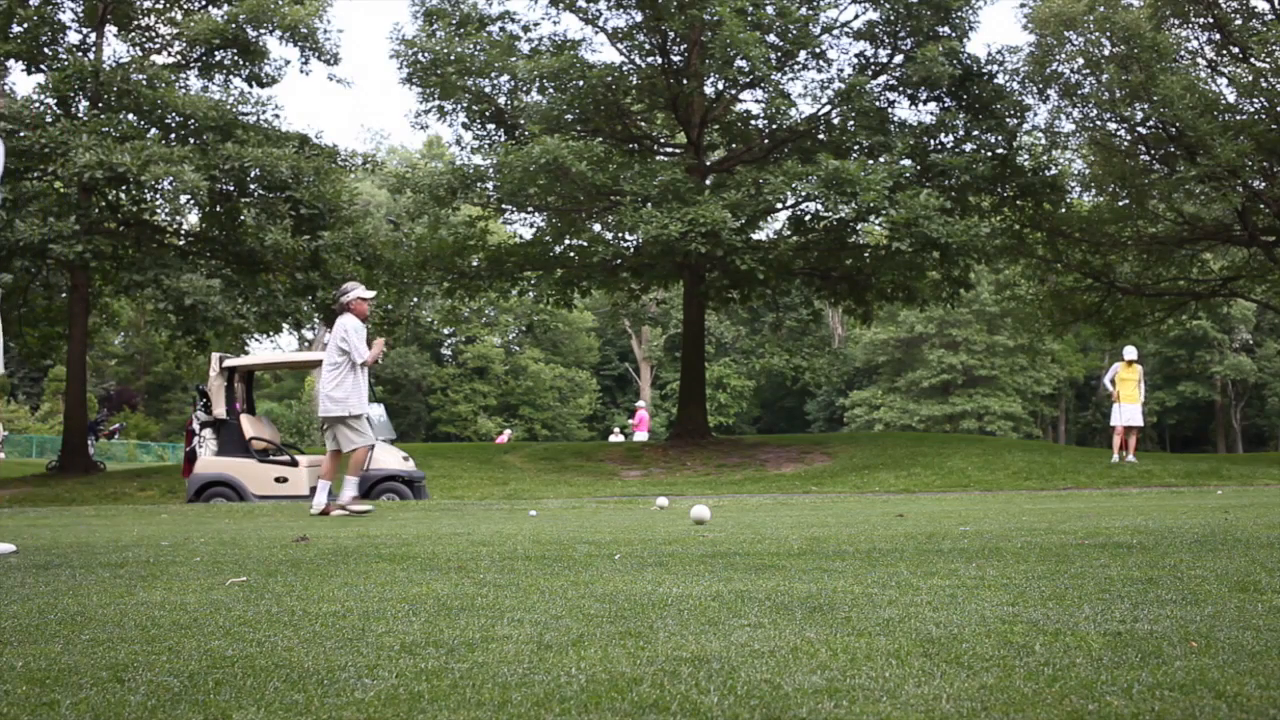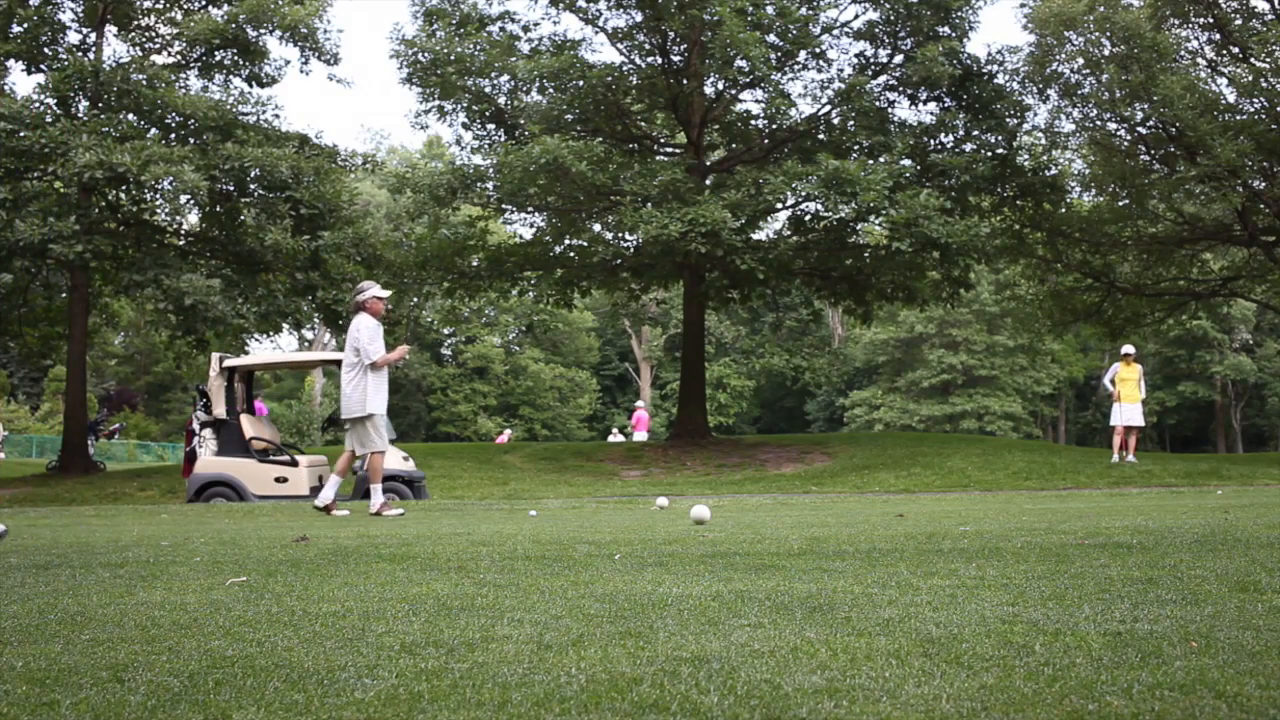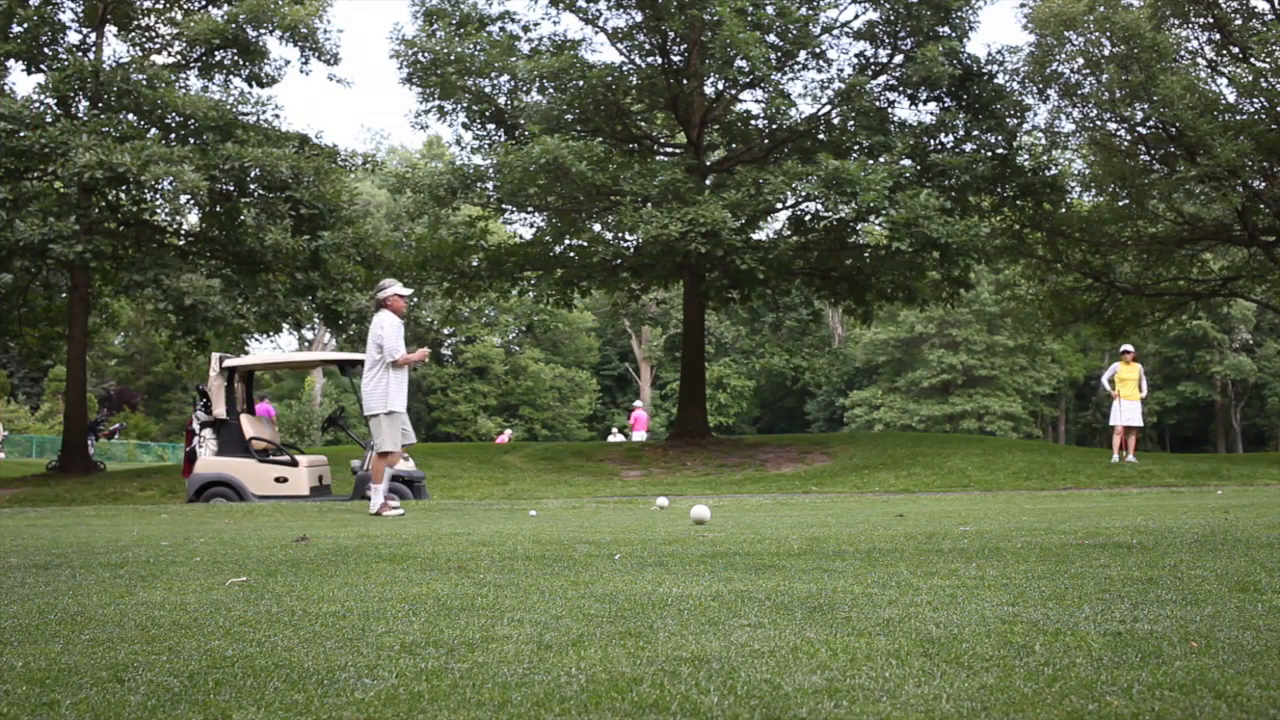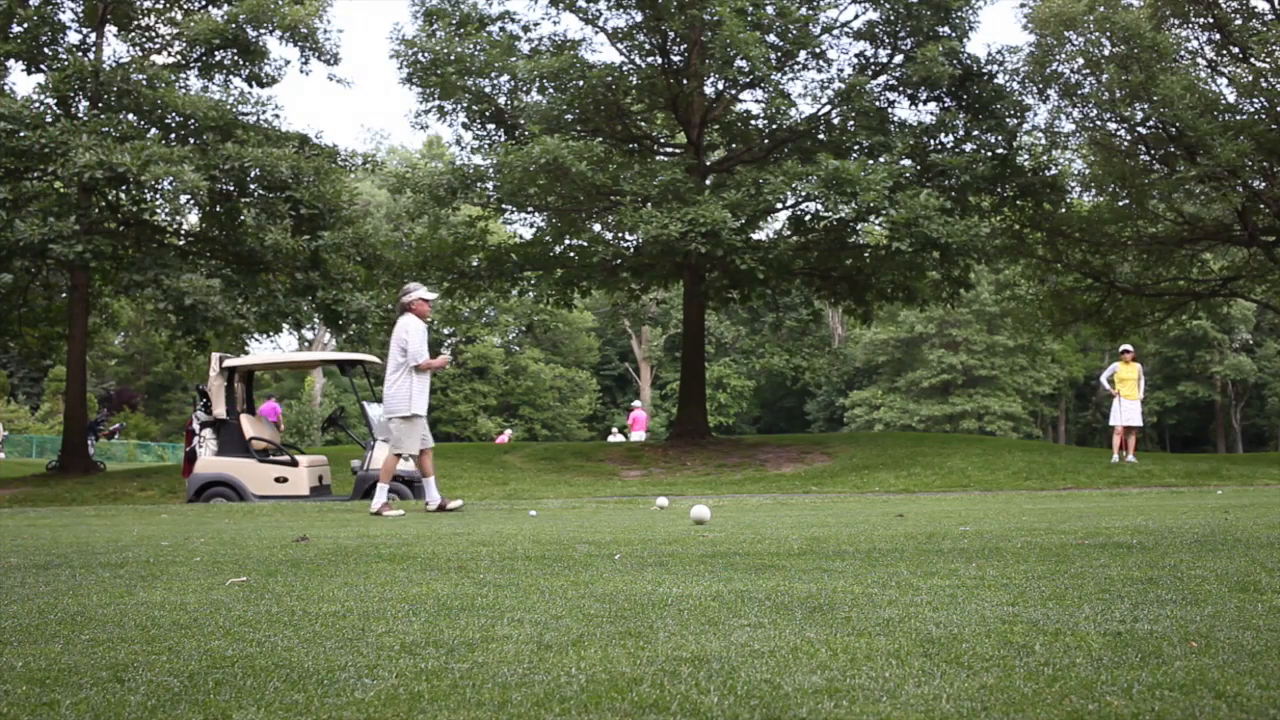
dt=0.3s
person 1, frame 1
left shoulder: (344, 323)
right shoulder: (350, 324)
right elbow: (364, 360)
left wrist: (373, 351)
right wrist: (377, 348)
left hip: (337, 398)
right hip: (343, 399)
left knee: (336, 450)
right knee: (363, 444)
left ankle: (320, 502)
right ankle: (347, 496)
person 1, frame 2
left shoulder: (364, 323)
right shoulder: (366, 324)
right elbow: (376, 361)
left wrist: (392, 357)
right wrist: (396, 355)
left hip: (362, 398)
right hip: (365, 398)
left knee: (354, 451)
right knee: (376, 448)
left ankle: (326, 497)
right ankle: (377, 502)
person 1, frame 3
left shoulder: (384, 320)
right shoulder: (388, 321)
right elbow: (397, 359)
left wrist: (412, 358)
right wrist: (416, 356)
left hip: (389, 396)
right hip: (385, 397)
left knee: (401, 443)
right knee: (385, 448)
left ankle: (378, 491)
right ankle: (376, 502)
person 1, frame 4
left shoulder: (407, 324)
right shoulder: (413, 325)
right elbow: (421, 363)
left wrist: (435, 363)
right wrist: (440, 362)
left hip: (410, 399)
right hip: (408, 400)
left knee: (425, 448)
right knee: (399, 449)
left ankle: (434, 499)
right ankle: (379, 501)
